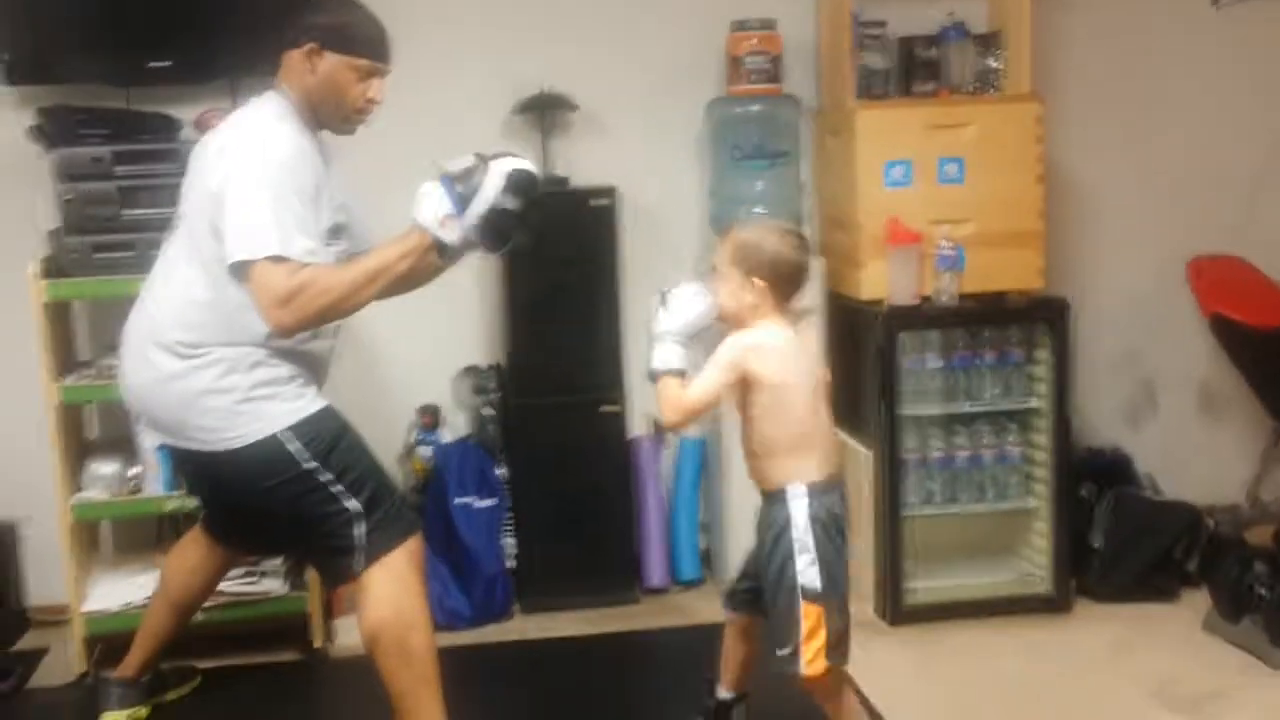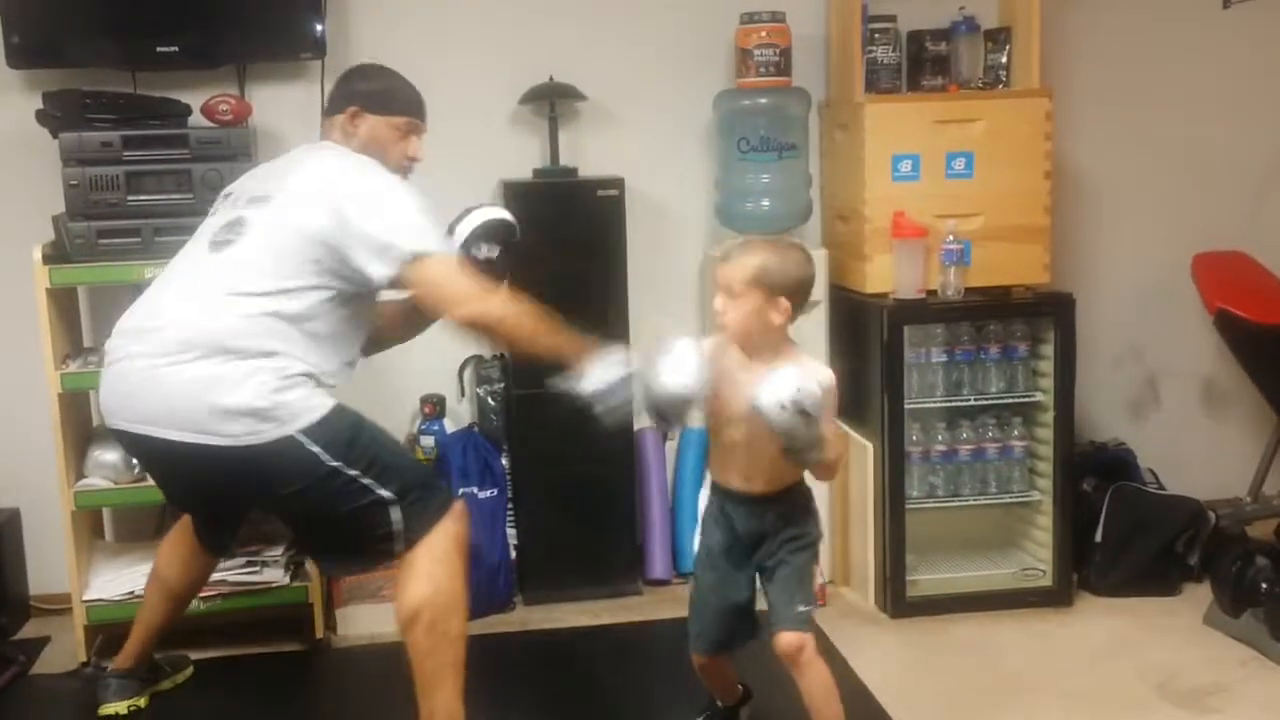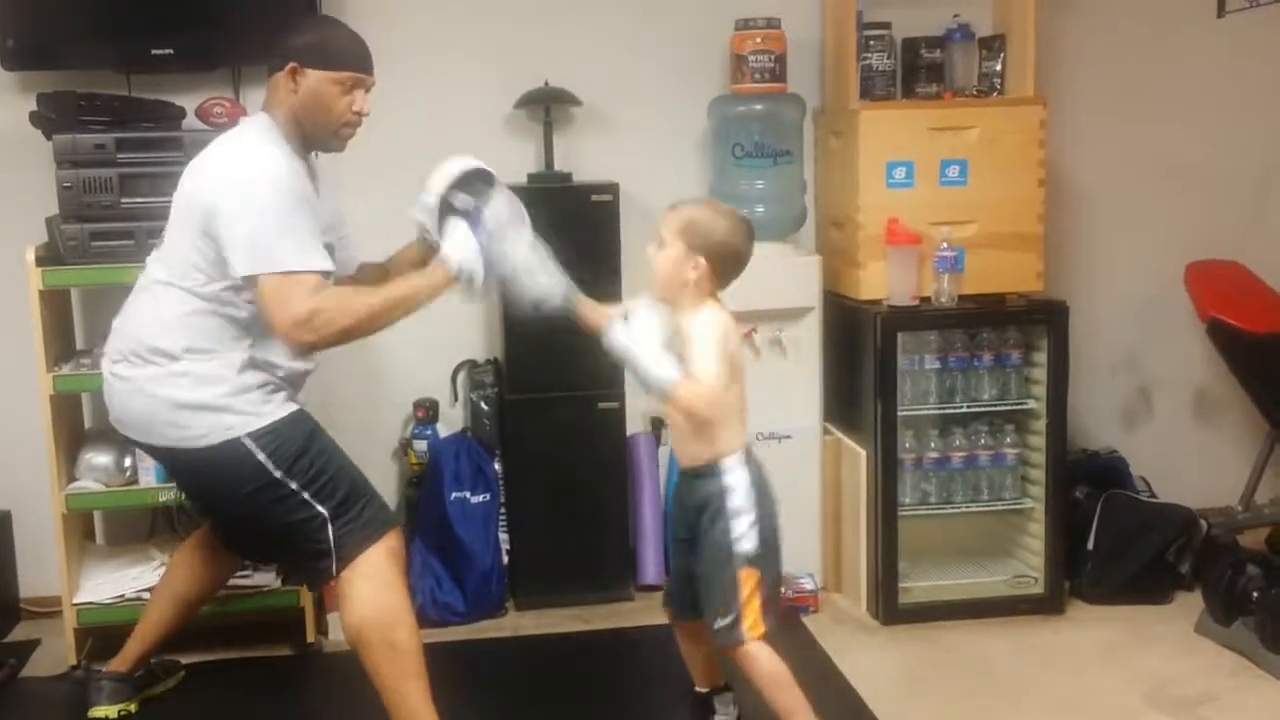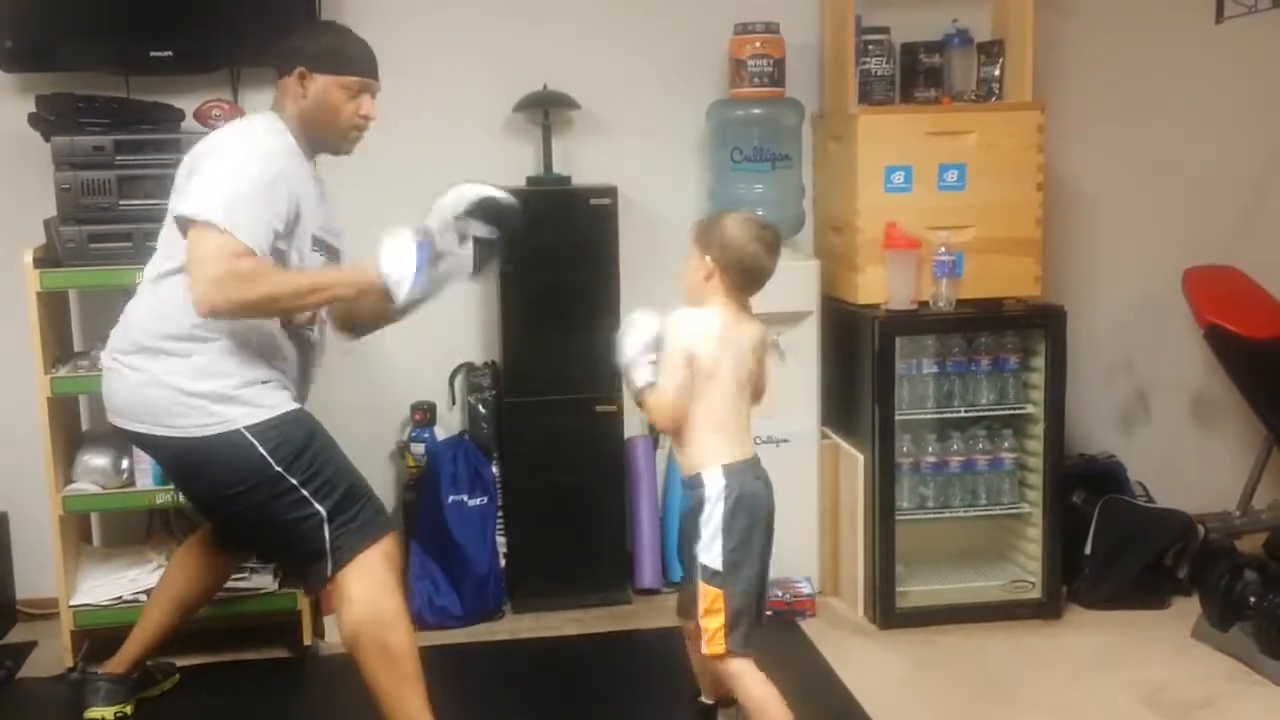
dt=1s
person 1, frame 1
left shoulder: (290, 146)
right shoulder: (269, 147)
left elbow: (357, 272)
right elbow: (288, 303)
left wrist: (457, 234)
right wrist: (428, 234)
left hip: (183, 379)
right hip: (228, 389)
left knee: (231, 530)
right knee: (390, 547)
person 1, frame 2
left shoulder: (271, 180)
right shoulder: (364, 187)
left elbow: (351, 331)
right elbow: (470, 304)
left wrist: (434, 293)
right wrist: (588, 355)
left hip: (137, 389)
right hip: (231, 403)
left knee: (216, 518)
right knee: (436, 528)
person 1, frame 3
left shoulder: (291, 168)
right shoulder: (255, 170)
left elbow: (330, 293)
right elbow: (304, 323)
left wrist: (430, 246)
right wrist: (444, 273)
left hip: (175, 389)
right hip: (198, 395)
left knee: (241, 526)
right knee: (371, 546)
person 1, frame 4
left shoulder: (299, 175)
right shoulder: (250, 152)
left elbow: (347, 314)
right elbow: (217, 286)
left wrist: (434, 258)
right wrist: (376, 272)
left hip: (171, 392)
right hip: (203, 395)
left knee: (238, 527)
right knee: (365, 548)
person 2, frame 1
left shoulder: (744, 345)
right shoulder: (794, 341)
left elbow: (674, 412)
left wrist: (668, 342)
left hip: (801, 510)
right hip: (792, 503)
left knee: (811, 663)
right knee: (744, 608)
person 2, frame 2
left shoulder: (814, 378)
right shoulder: (718, 349)
left elbow: (833, 463)
right elbow: (708, 422)
left wrist: (806, 440)
left hip: (785, 516)
right hip: (725, 512)
left knee: (791, 643)
right knee: (705, 650)
person 2, frame 3
left shoulder: (710, 326)
right shoulder: (683, 314)
left elbow: (702, 405)
right elbow: (613, 322)
left wrist: (649, 360)
right wrist: (560, 293)
left hip: (728, 486)
right hip: (694, 482)
left knee: (742, 638)
right knee: (684, 608)
person 2, frame 4
left shoulder: (683, 324)
right shoulder: (753, 332)
left elbow: (667, 418)
left wrist: (642, 366)
left hip: (719, 494)
right hip: (746, 483)
left knee: (723, 650)
right knee: (696, 618)
